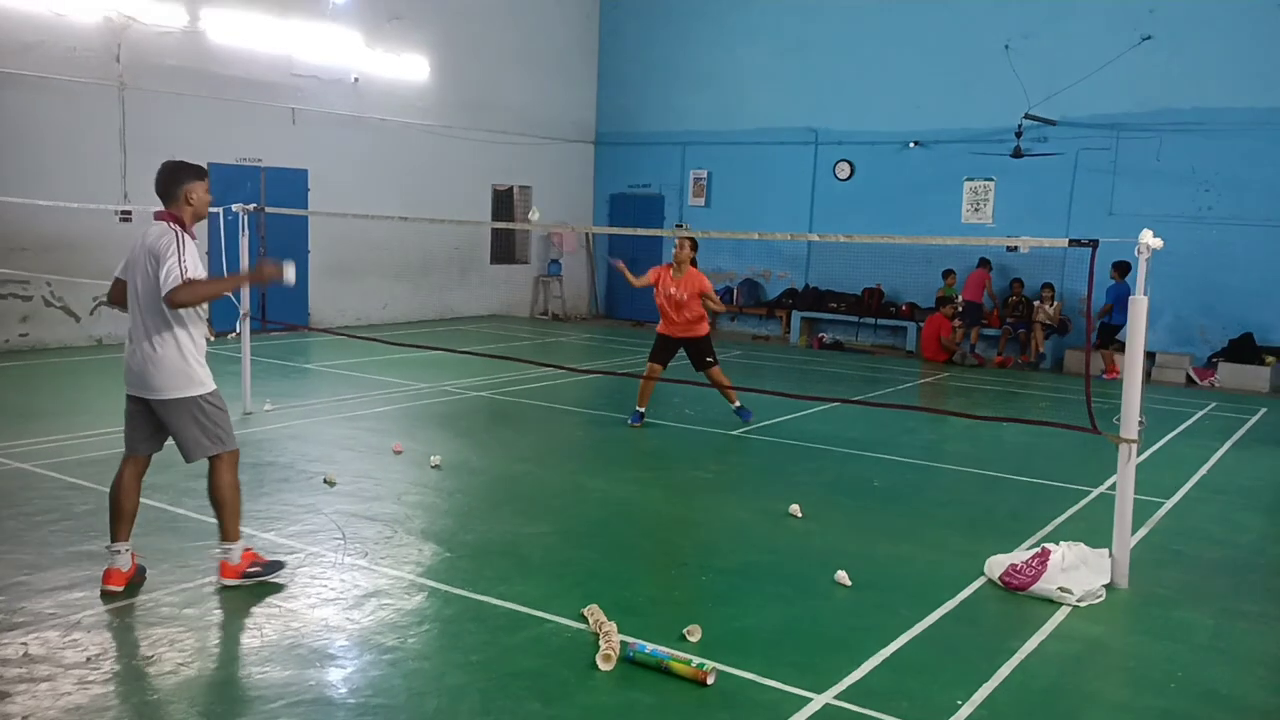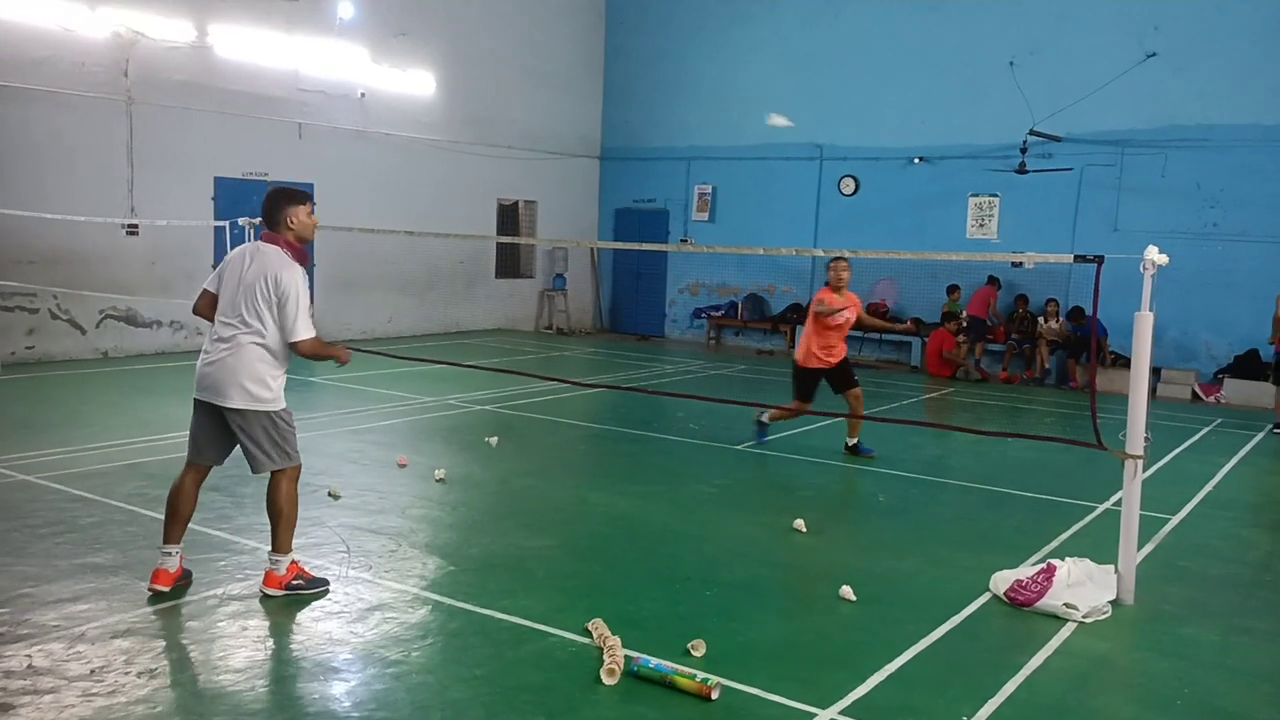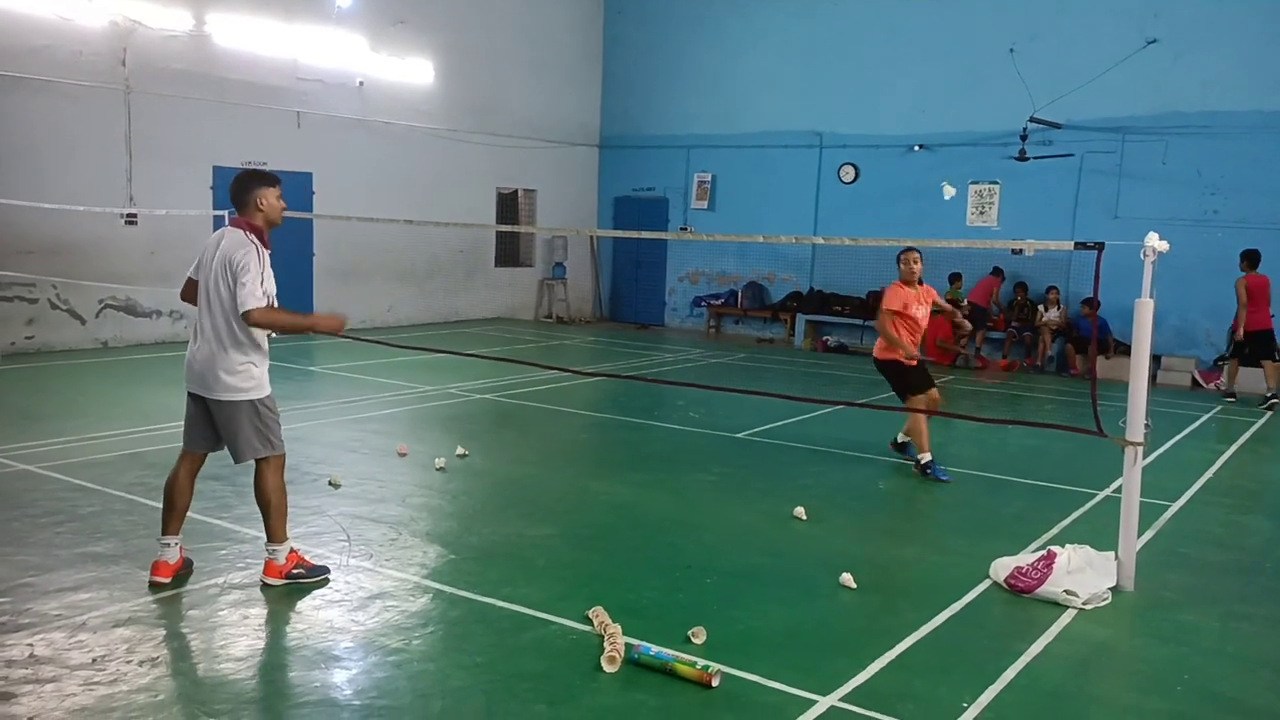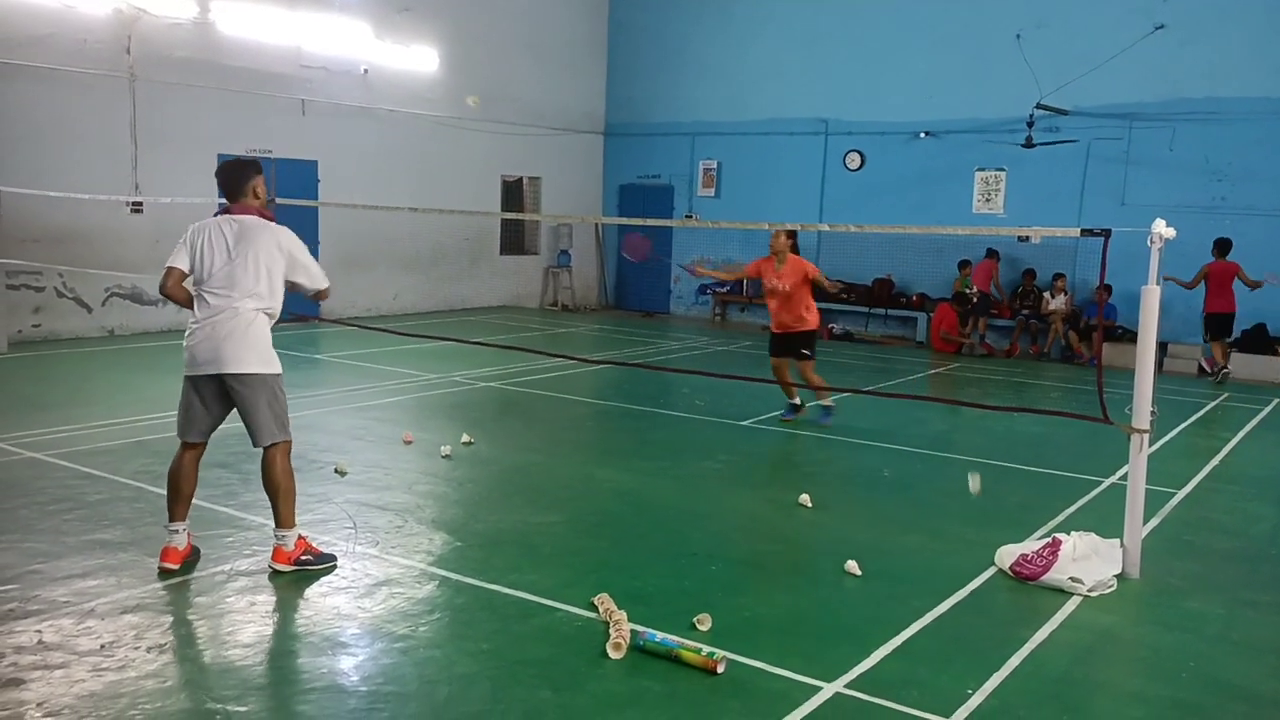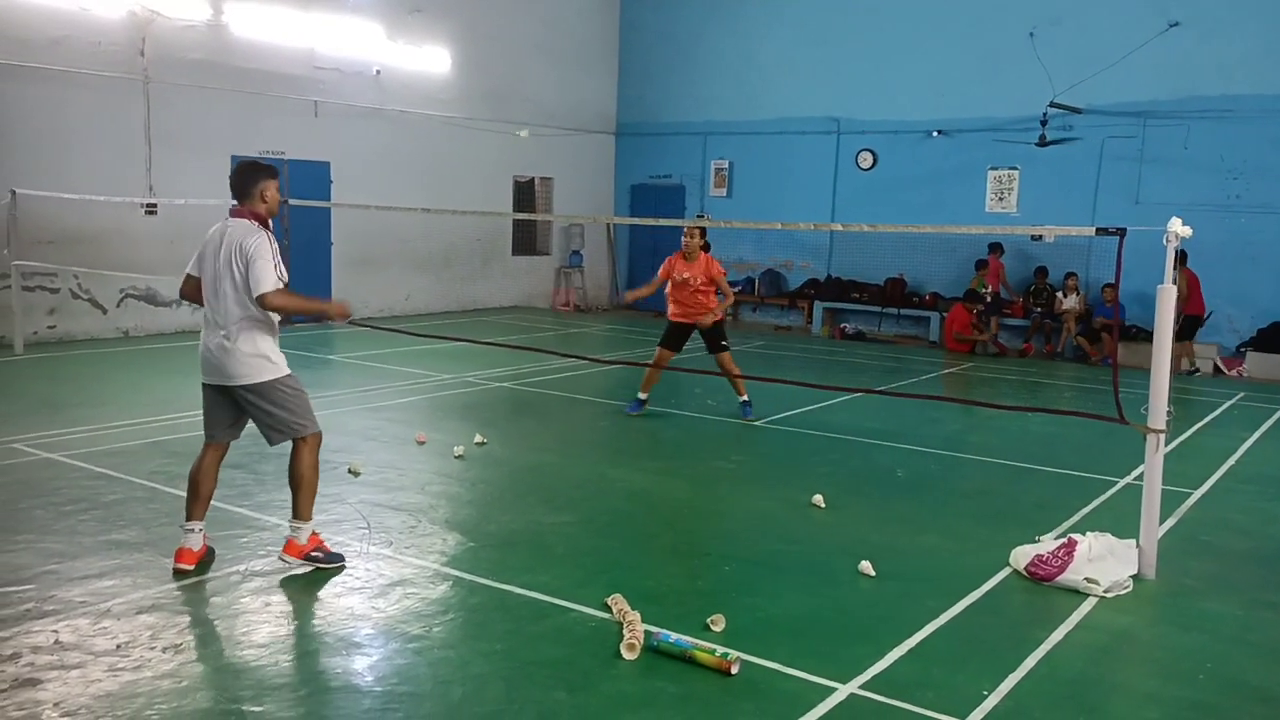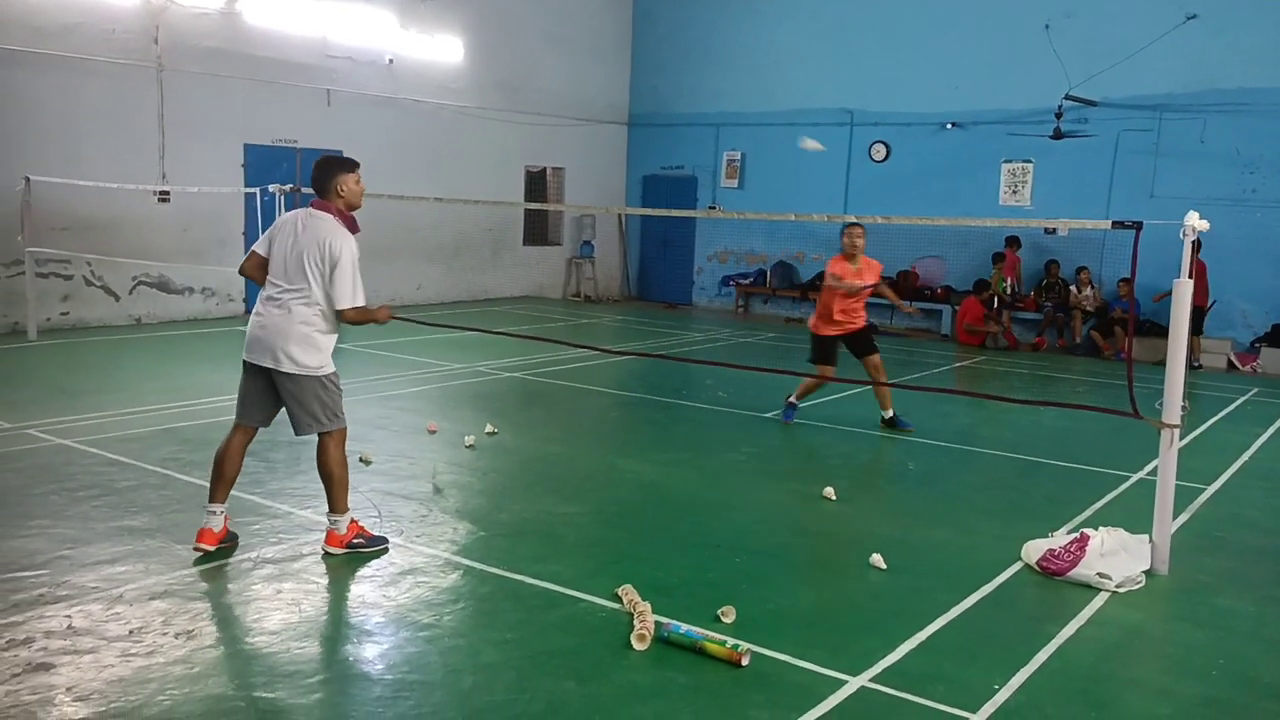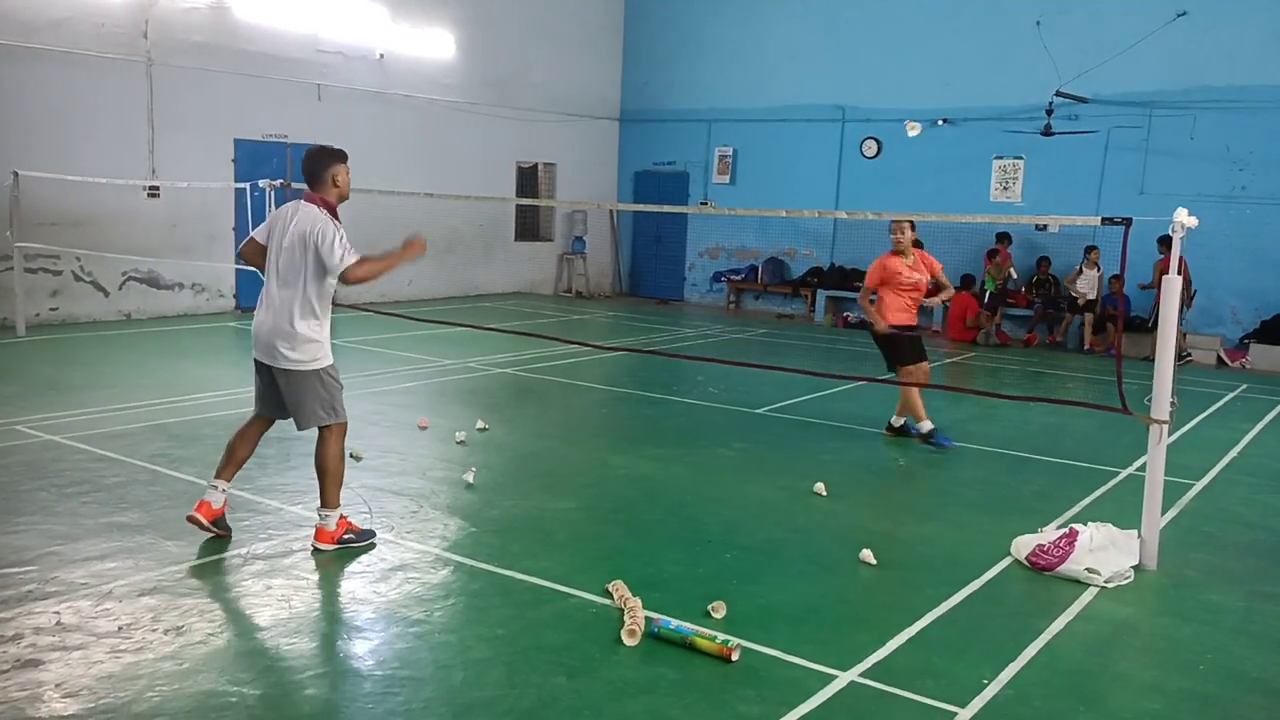
dt=0.7s
person 1, frame 1
left shoulder: (148, 238)
right shoulder: (176, 240)
left elbow: (116, 296)
right elbow: (180, 295)
right wrist: (244, 279)
left hip: (142, 374)
right hip: (181, 376)
left knee: (135, 461)
right knee: (224, 457)
left ankle: (118, 565)
right ankle: (235, 558)
person 1, frame 2
left shoulder: (239, 255)
right shoulder: (289, 273)
left elbow: (202, 307)
right elbow: (304, 345)
right wrist: (337, 352)
left hip: (211, 380)
right hip: (252, 389)
left knee: (195, 468)
right knee: (286, 470)
left ankle: (167, 566)
right ankle: (280, 571)
person 1, frame 3
left shoulder: (219, 240)
right shoulder: (248, 250)
left elbow: (189, 292)
right elbow: (256, 315)
right wrist: (313, 322)
left hip: (202, 371)
right hip: (238, 377)
left knee: (190, 458)
right knee: (271, 460)
left ankle: (167, 556)
right ankle: (279, 560)
person 1, frame 4
left shoulder: (199, 232)
right shoulder: (279, 237)
left elbow: (169, 286)
right elbow: (321, 291)
right wrist: (288, 279)
left hip: (202, 354)
right hip: (250, 358)
left knee: (190, 446)
right knee: (277, 445)
left ankle: (176, 543)
right ankle: (288, 546)
person 1, frame 5
left shoulder: (217, 234)
right shoulder: (255, 237)
left elbow: (188, 291)
right elbow: (270, 299)
right wrist: (324, 308)
left hip: (217, 362)
right hip: (256, 362)
left knee: (214, 446)
right knee: (307, 438)
left ankle: (191, 543)
right ankle: (301, 538)
person 1, frame 6
left shoulder: (288, 221)
right shoulder: (340, 240)
left elbow: (249, 268)
right elbow: (348, 312)
right wrist: (376, 314)
left hip: (260, 342)
right hip: (301, 351)
left knee: (243, 430)
right knee: (333, 434)
left ankle: (212, 526)
right ankle: (341, 530)
person 1, frame 7
left shoulder: (285, 212)
right shoulder: (323, 226)
left elbow: (248, 251)
right elbow: (350, 273)
right wrist: (402, 256)
left hip: (267, 337)
right hip: (301, 345)
left knee: (261, 418)
right knee: (333, 427)
left ankle: (212, 500)
right ankle: (330, 526)
person 2, frame 1
left shoulder: (698, 279)
right shoulder: (660, 272)
left elbow: (719, 306)
right elbow: (637, 283)
left wrist: (712, 306)
right wrist: (623, 270)
left hip: (696, 333)
right hip: (668, 332)
left knee: (715, 376)
right knee: (652, 371)
left ankle: (737, 406)
right ankle: (639, 411)
person 2, frame 2
left shoulder: (853, 299)
right shoulder: (823, 297)
left elbow: (867, 320)
right elbow: (820, 311)
left wrist: (896, 327)
right wrist: (842, 307)
left hip: (837, 357)
right hip: (809, 360)
left knee: (856, 396)
right knee: (800, 408)
left ankle: (852, 443)
right ankle: (765, 419)
person 2, frame 3
left shoulder: (926, 291)
right shoulder: (895, 291)
left elbow: (948, 308)
right elbow: (881, 325)
left wrist: (960, 318)
right wrist: (904, 346)
left hip: (912, 356)
right hip: (892, 357)
left knee: (934, 400)
right knee: (919, 403)
left ankle: (902, 440)
right ankle: (925, 462)
person 2, frame 4
left shoulder: (801, 266)
right shoulder: (763, 264)
left elbow: (825, 284)
right elbow: (733, 276)
left wrist: (831, 287)
right wrist: (704, 272)
left hip: (804, 325)
right hip: (778, 325)
left knee: (805, 371)
right knee: (777, 367)
left ankle: (825, 404)
right ankle: (795, 403)
person 2, frame 5
left shoulder: (709, 264)
right shoulder: (672, 261)
left elbow: (729, 296)
right elbow: (653, 286)
left wrist: (714, 315)
right wrist: (633, 295)
left hip: (708, 319)
right hip: (678, 317)
left knee: (725, 363)
right knee: (660, 359)
left ankle: (744, 401)
right ankle: (642, 398)
person 2, frame 6
left shoulder: (872, 266)
right shoulder: (835, 264)
left elbow: (881, 287)
right elbow: (832, 284)
left wrist: (901, 305)
right wrist: (853, 287)
left hip: (856, 324)
right hip: (826, 326)
left knee: (876, 366)
right knee: (823, 376)
left ankle: (889, 416)
right ankle: (793, 401)
person 2, frame 7
left shoulder: (925, 260)
right shoulder: (884, 263)
left elbow: (949, 289)
right elbow: (864, 297)
left wrist: (940, 297)
right wrist: (876, 321)
left hip: (910, 325)
right hip: (888, 326)
left knee: (923, 373)
right knee: (910, 374)
left ankle: (897, 423)
right ankle: (927, 431)
